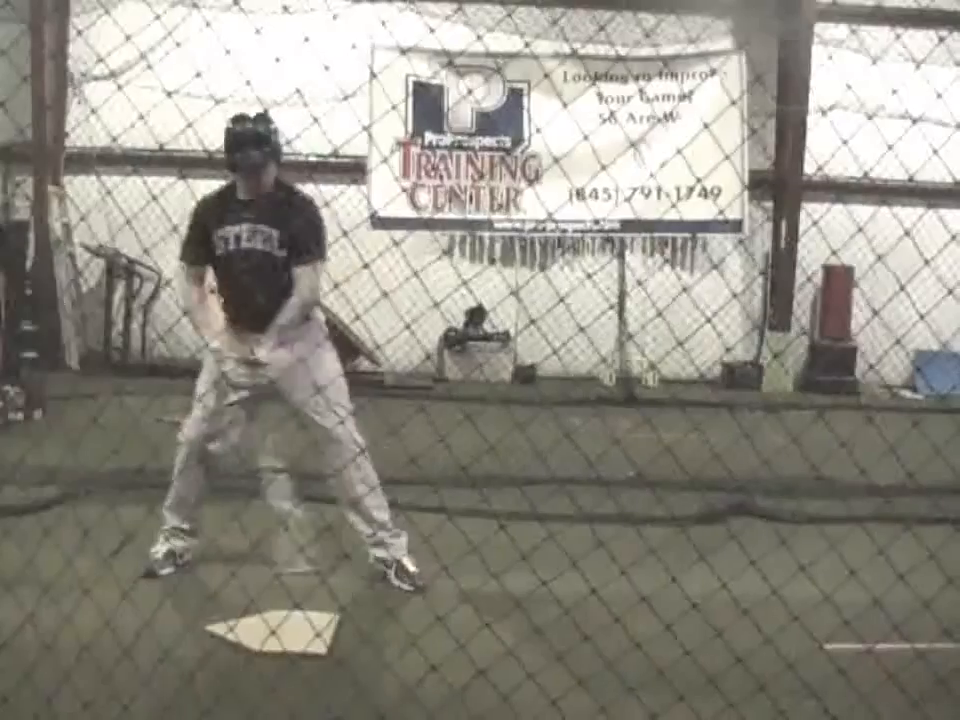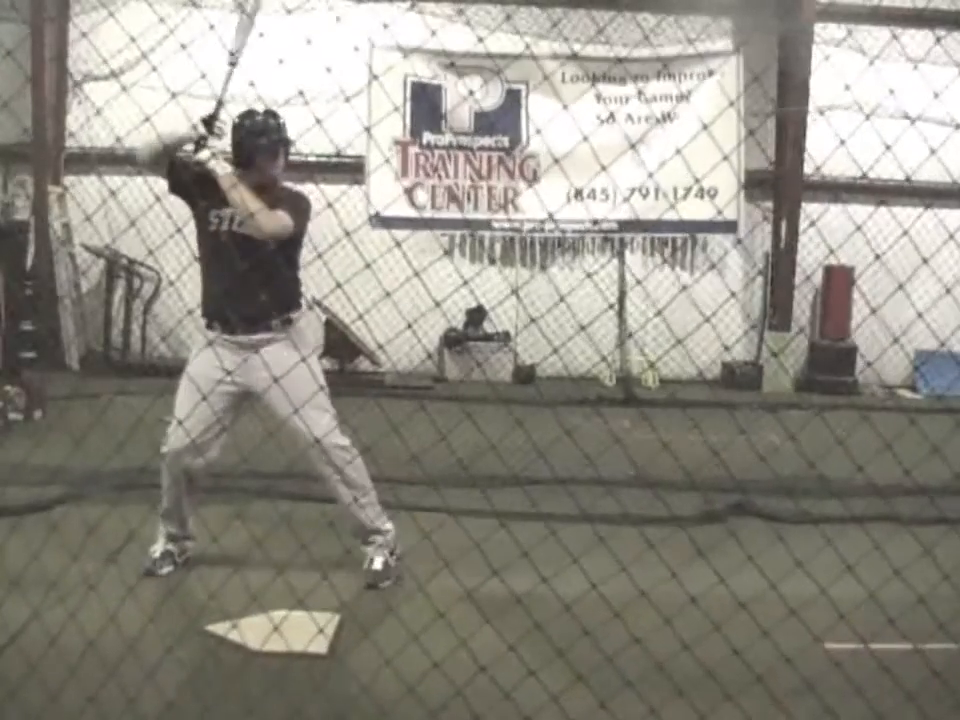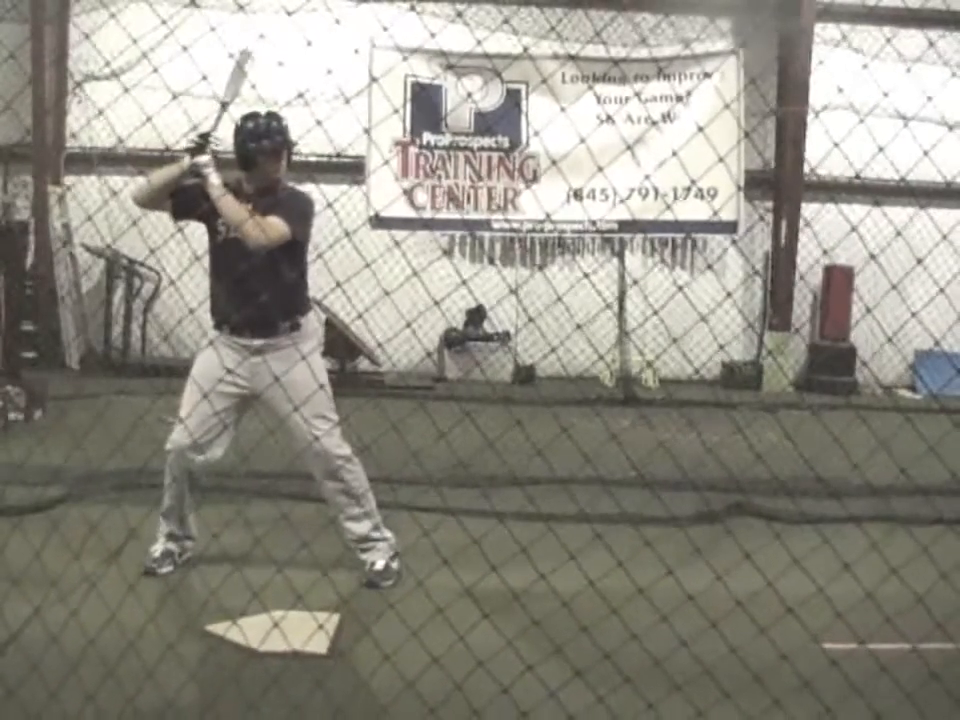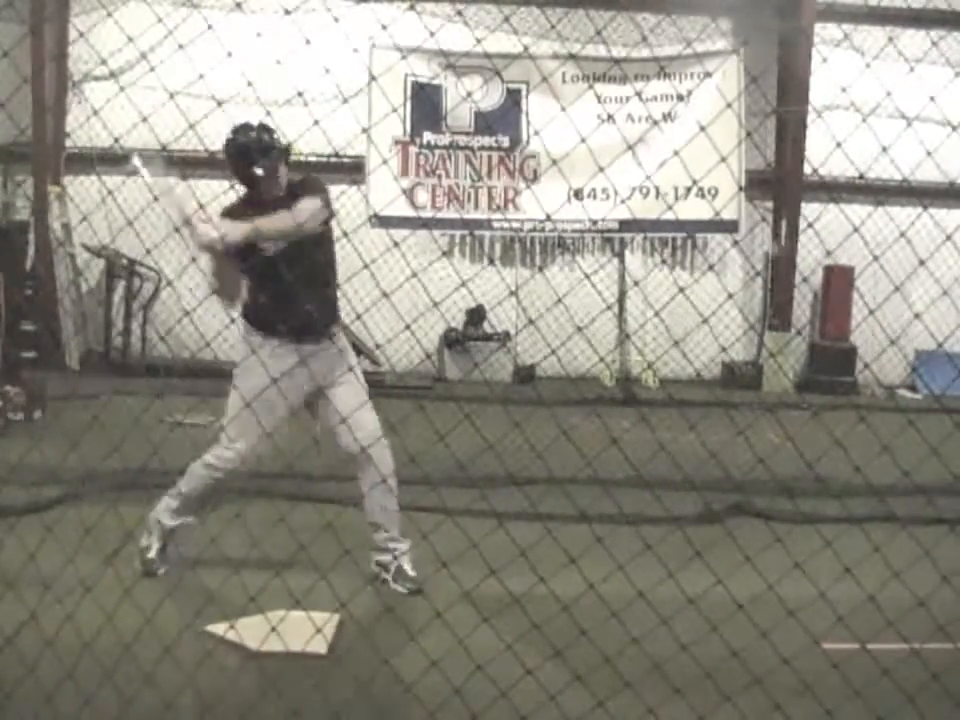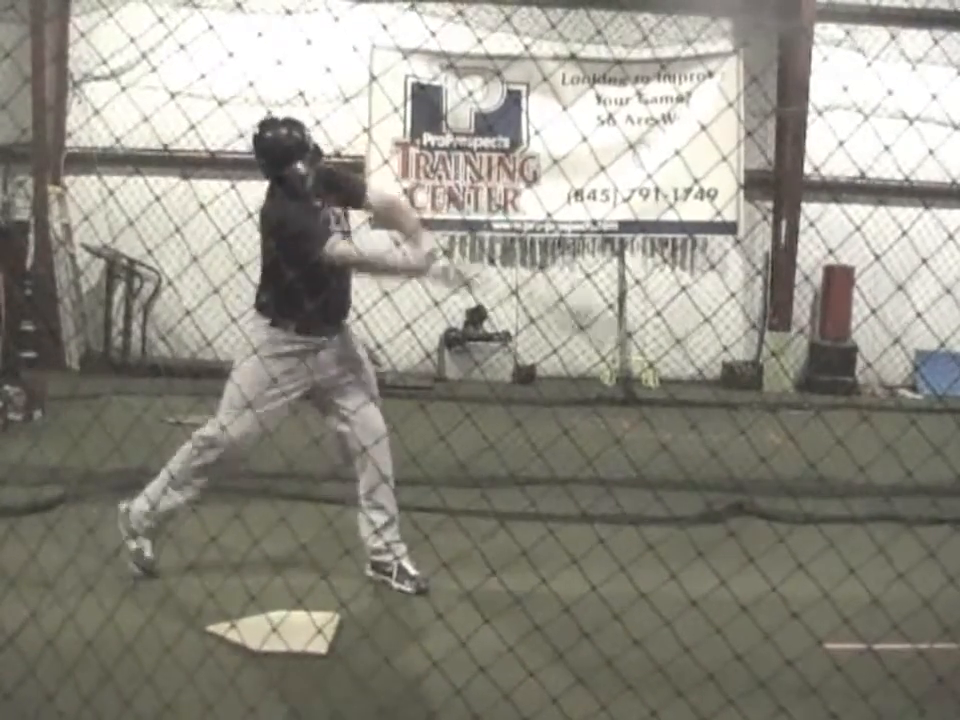
dt=1s
person 1, frame 1
left shoulder: (299, 209)
right shoulder: (211, 210)
left elbow: (307, 290)
right elbow: (192, 284)
left wrist: (271, 346)
right wrist: (215, 339)
left hip: (297, 338)
right hip: (236, 339)
left knee: (344, 439)
right knee: (195, 439)
left ankle: (388, 547)
right ankle: (176, 538)
person 1, frame 2
left shoulder: (294, 202)
right shoulder: (205, 187)
left elbow: (268, 227)
right elbow: (147, 158)
left wrist: (221, 172)
right wrist: (187, 138)
left hip: (281, 343)
right hip: (220, 344)
left knee: (329, 442)
right knee: (178, 449)
left ankle: (378, 538)
right ankle: (173, 540)
person 1, frame 3
left shoulder: (297, 203)
right shoulder: (213, 196)
left elbow: (259, 236)
right elbow: (142, 198)
left wrist: (212, 182)
right wrist: (187, 166)
left hip: (288, 345)
right hip: (228, 346)
left knee: (329, 449)
right knee: (182, 446)
left ankle: (377, 544)
right ankle: (174, 538)
person 1, frame 4
left shoulder: (308, 189)
right shoulder: (235, 216)
left elbow: (301, 221)
right elbow: (229, 293)
left wrist: (240, 232)
right wrist: (224, 250)
left hip: (327, 344)
right hip: (269, 349)
left knee: (370, 447)
right knee: (229, 454)
left ankle: (390, 553)
right ankle: (163, 526)
person 1, frame 5
left shoulder: (327, 180)
right shoulder: (283, 213)
left elbow: (390, 205)
right elbow: (349, 258)
left wrist: (420, 246)
right wrist: (421, 268)
left hip: (336, 339)
right hip: (282, 343)
left knee: (371, 439)
right knee: (220, 435)
left ankle: (386, 554)
right ankle: (142, 517)
